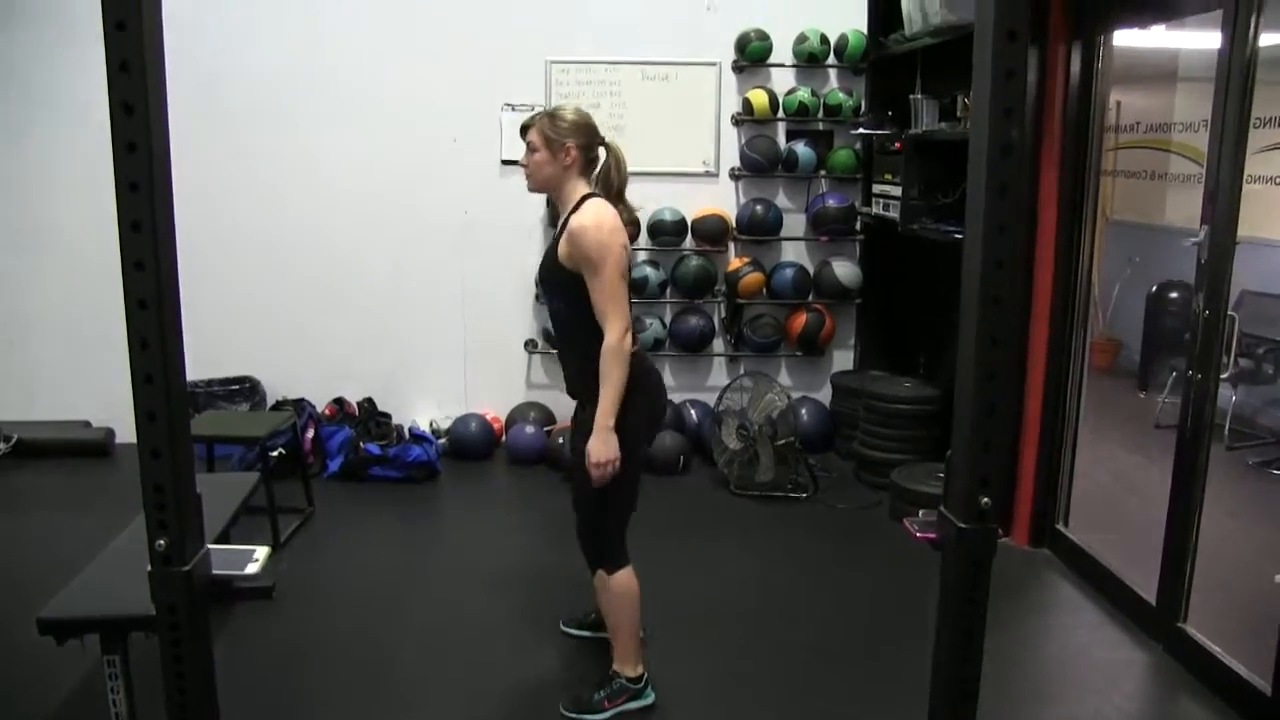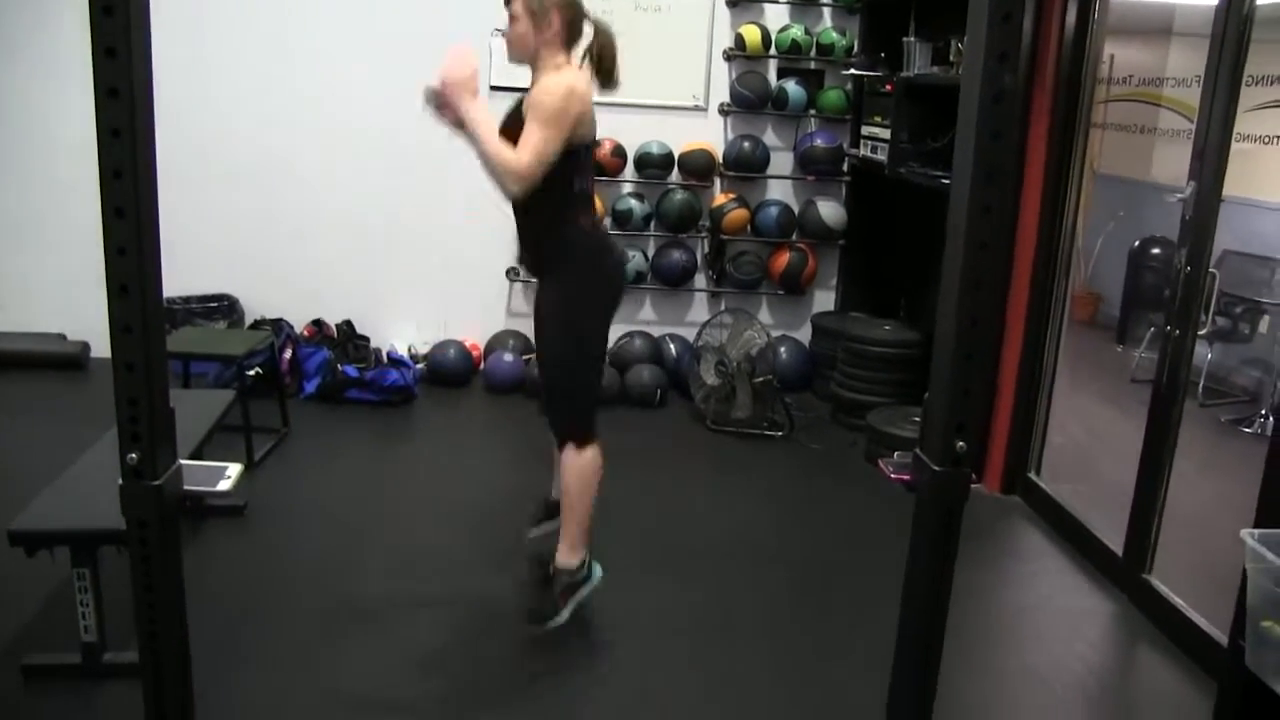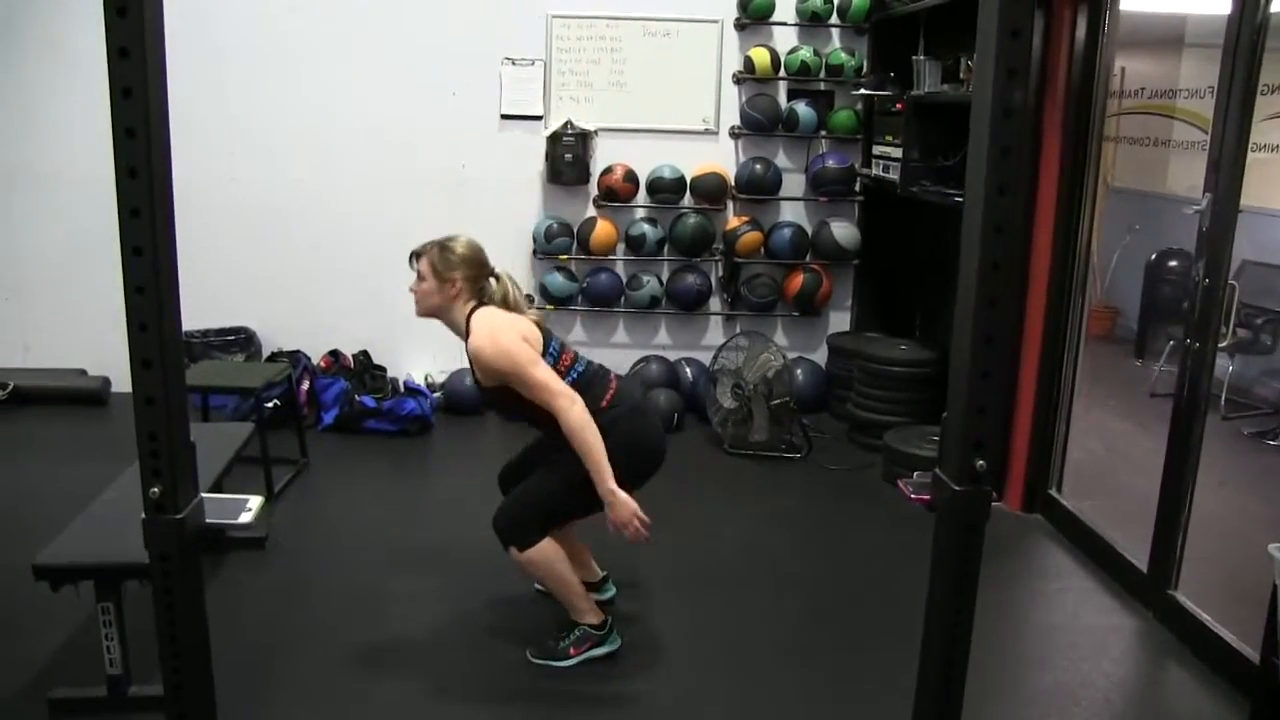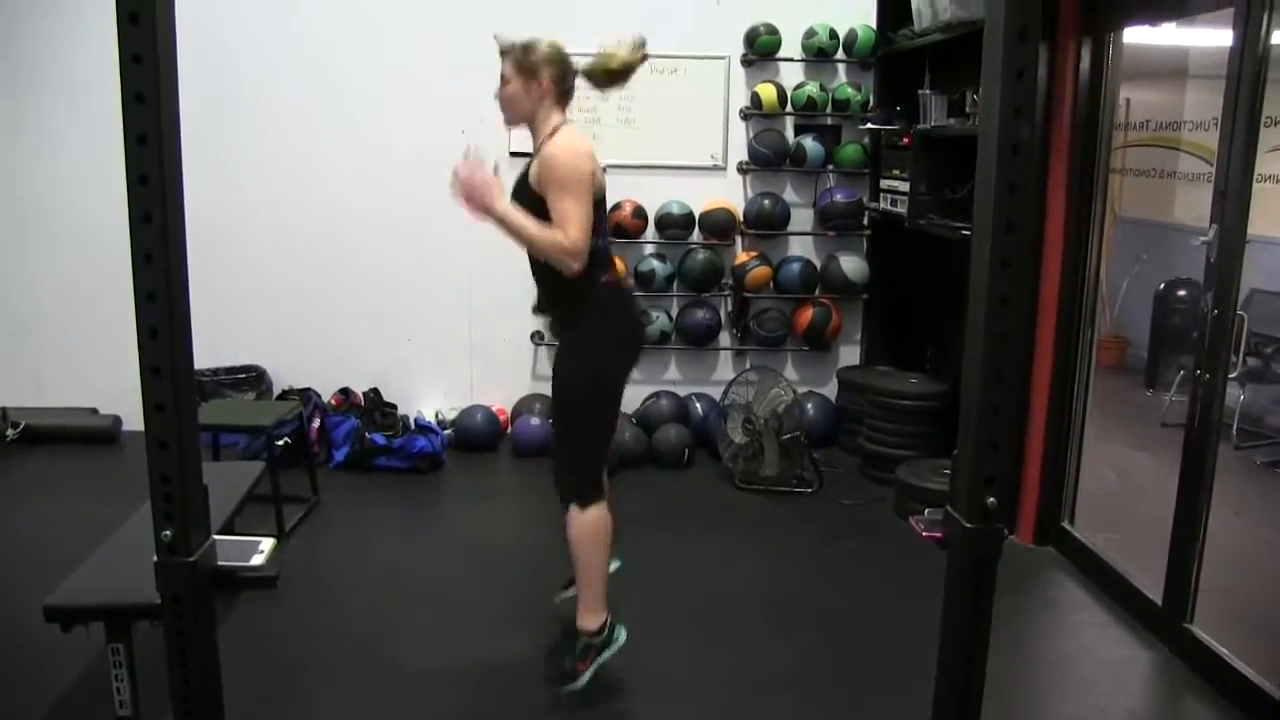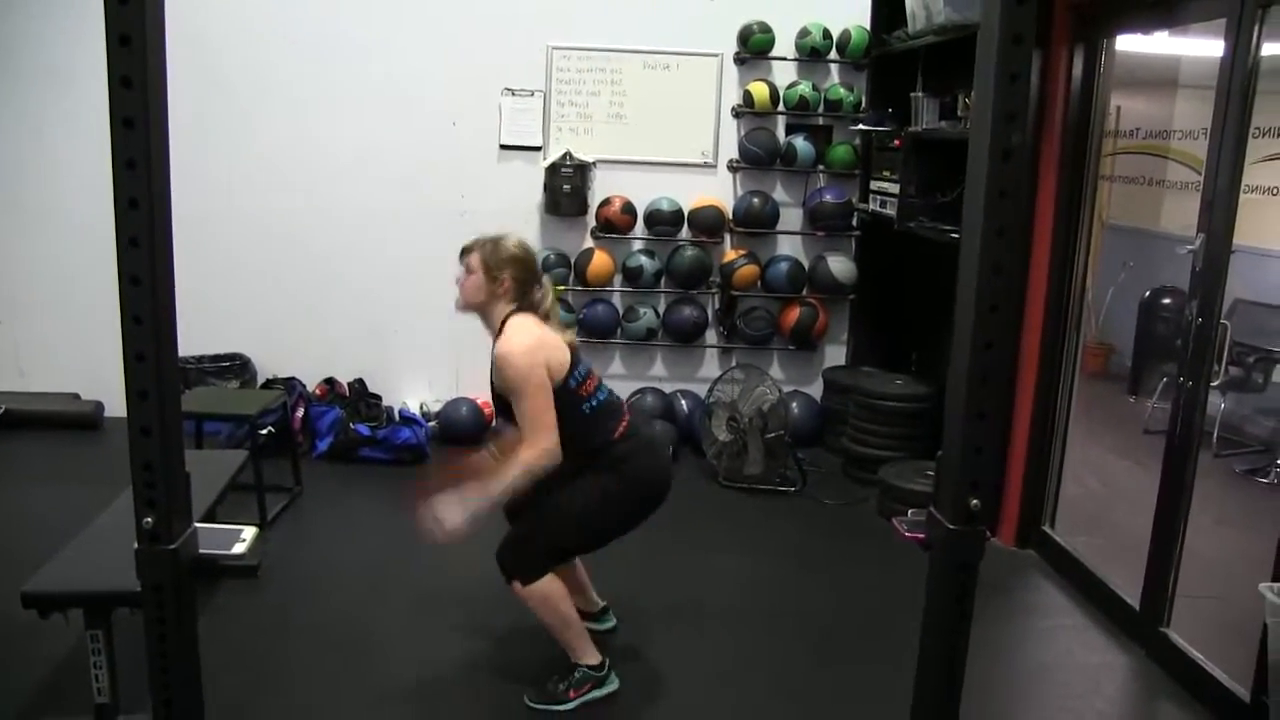
dt=1s
person 1, frame 1
left shoulder: (592, 222)
right shoulder: (579, 214)
left elbow: (617, 334)
left wrist: (606, 429)
left hip: (621, 399)
right hip: (600, 392)
left knee: (601, 535)
right knee: (591, 518)
right ankle: (612, 614)
person 1, frame 2
left shoulder: (559, 87)
right shoulder: (551, 86)
left elbow: (517, 178)
right elbow: (520, 171)
left wrist: (467, 109)
right wrist: (466, 116)
left hip: (580, 267)
right hip: (561, 264)
left knee: (570, 413)
right knee: (560, 397)
left ankle: (572, 564)
right ankle: (569, 494)
person 1, frame 3
left shoulder: (486, 341)
right shoulder: (488, 321)
left elbow: (566, 403)
left wrist: (610, 493)
left hip: (625, 434)
right hip: (614, 414)
left knee: (515, 522)
right knee: (515, 484)
left ankle: (592, 627)
right ankle: (589, 577)
person 1, frame 4
left shoulder: (565, 150)
right shoulder: (552, 147)
left elbow: (571, 253)
left wrist: (496, 207)
right wrist: (496, 203)
left hip: (600, 324)
right hip: (589, 319)
left knee: (576, 472)
right knee: (581, 453)
left ankle: (595, 627)
right ankle: (596, 556)
person 1, frame 5
left shoulder: (517, 346)
right shoulder: (520, 331)
left elbow: (543, 451)
right elbow: (528, 437)
left wrist: (470, 504)
right wrist: (479, 483)
left hip: (633, 470)
right hip: (613, 451)
left knee: (520, 554)
right knee: (526, 513)
left ankle: (590, 670)
right ankle: (591, 608)
